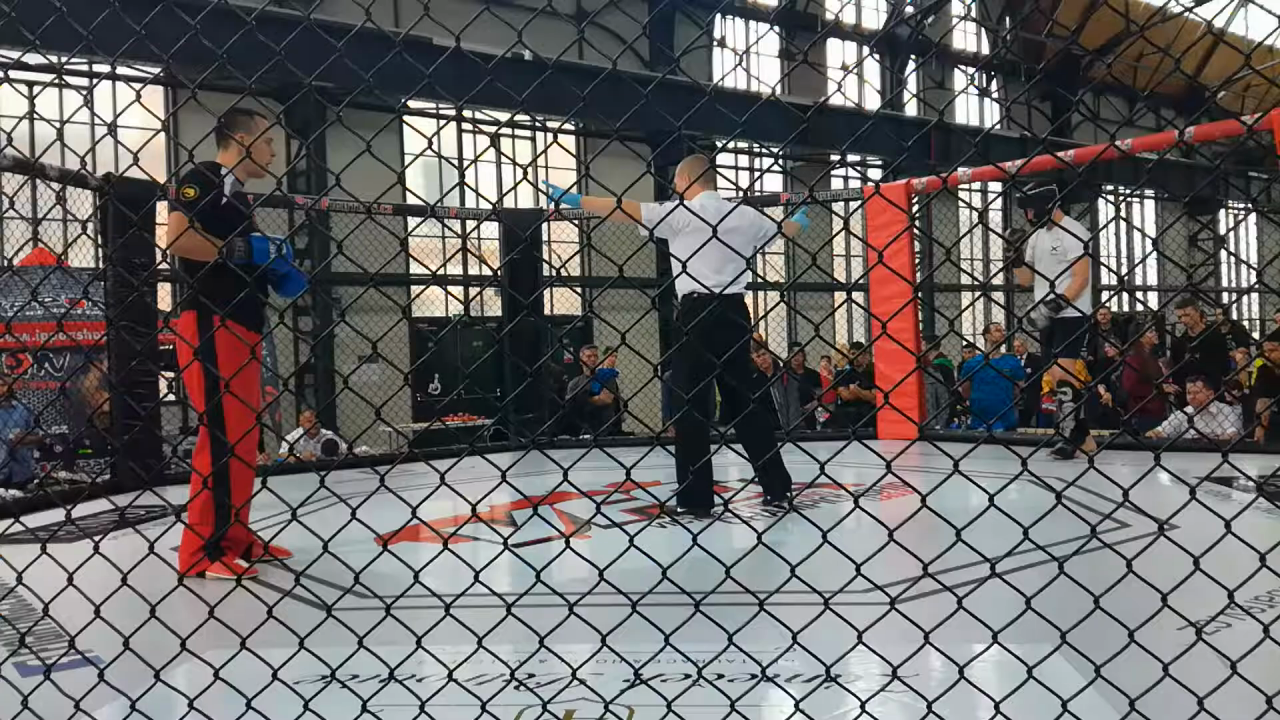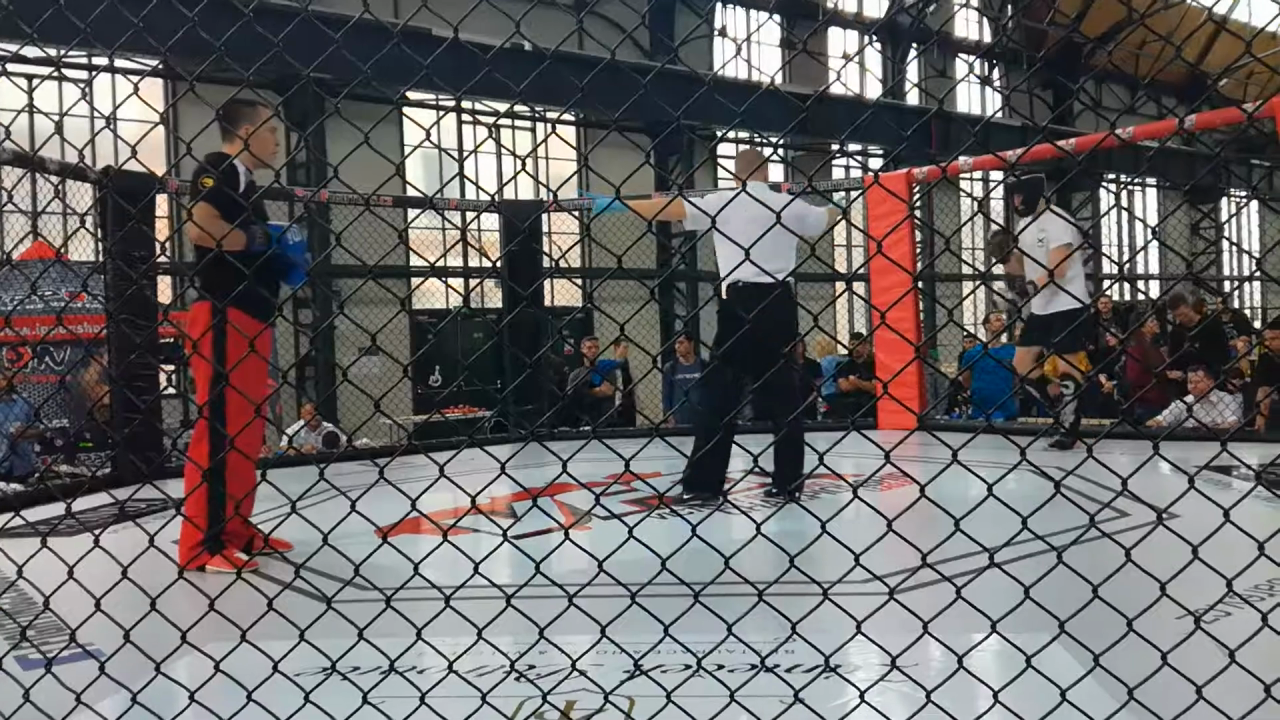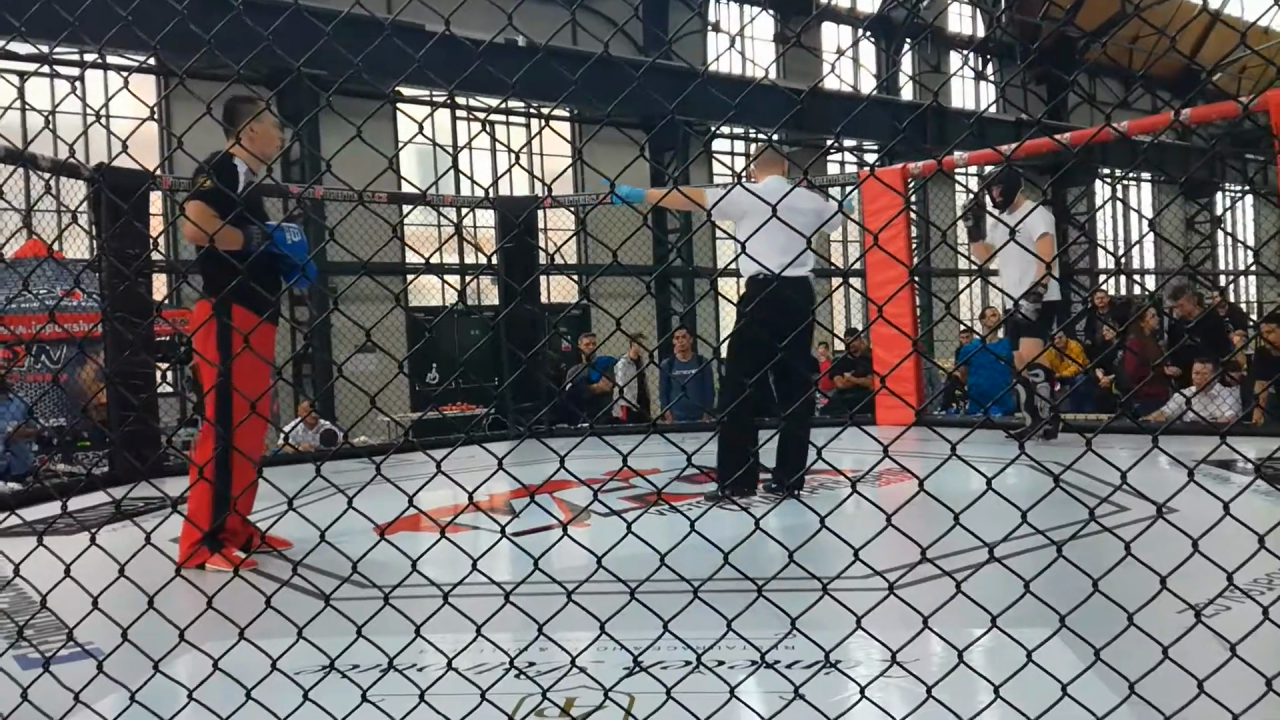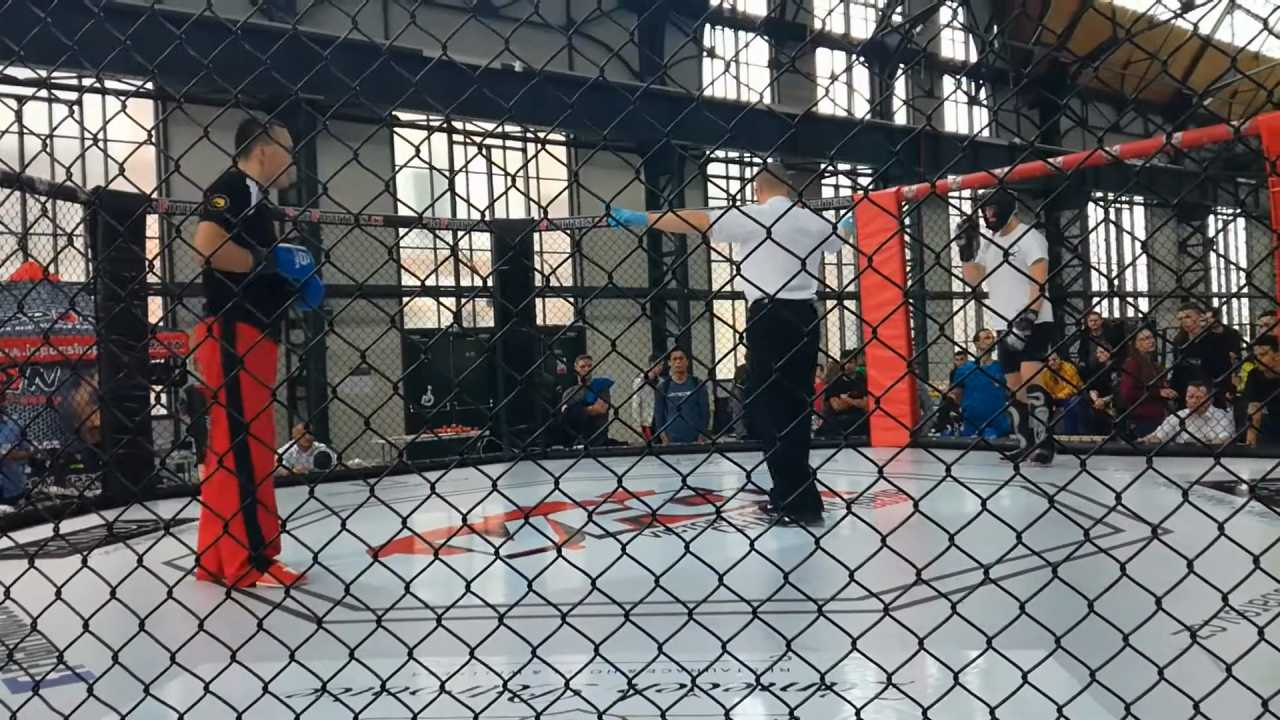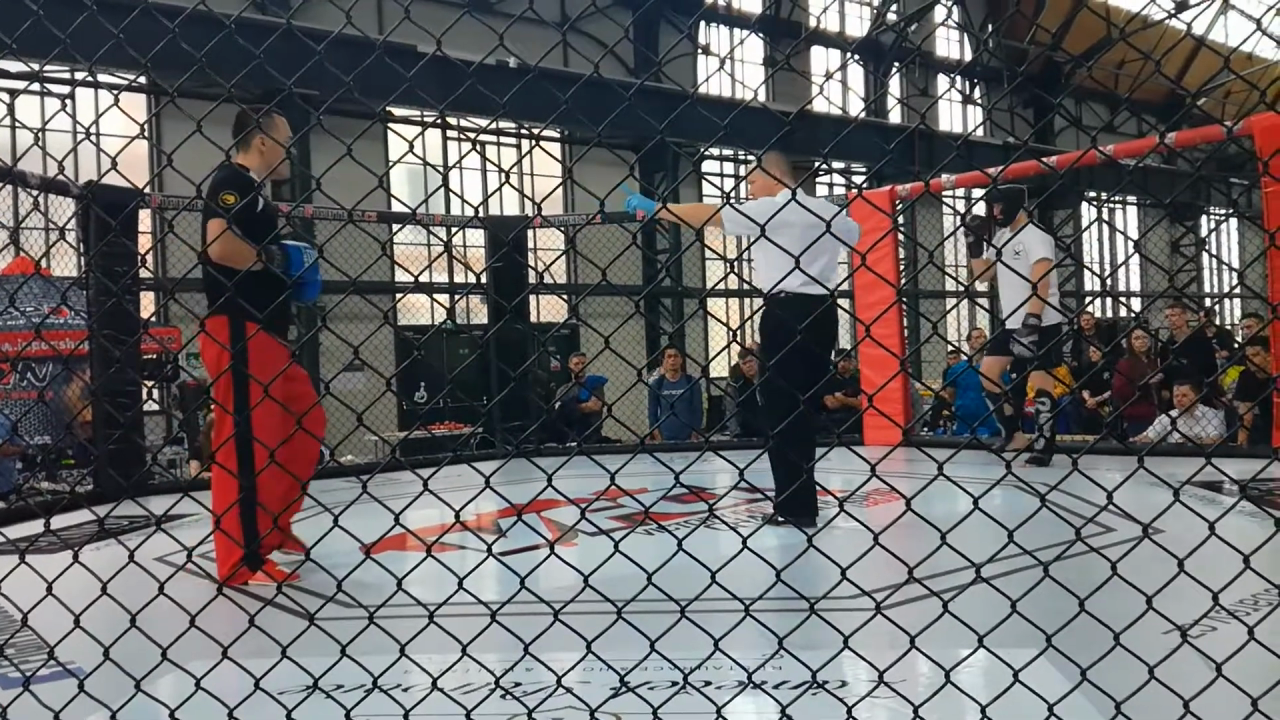
dt=0.5s
person 1, frame 1
left shoulder: (237, 195)
right shoulder: (206, 178)
right elbow: (177, 237)
left wrist: (277, 271)
right wrist: (244, 249)
left hip: (241, 329)
right hip: (213, 327)
left knee: (243, 434)
right knee: (222, 434)
left ankle: (233, 535)
right ankle: (202, 549)
person 1, frame 2
left shoulder: (243, 182)
right shoulder: (219, 168)
right elbow: (199, 227)
left wrist: (281, 261)
right wrist: (263, 238)
left hip: (248, 320)
right hip: (223, 318)
left knee: (247, 428)
right knee: (221, 426)
left ankle: (236, 528)
right ankle: (202, 541)
person 1, frame 3
left shoulder: (246, 181)
right shoulder: (222, 167)
right elbow: (196, 226)
left wrist: (286, 261)
right wrist: (261, 238)
left hip: (253, 317)
right hip: (227, 316)
left knee: (249, 424)
right knee: (229, 424)
left ankle: (233, 528)
right ankle: (203, 540)
person 1, frame 4
left shoulder: (254, 200)
right shoulder: (233, 186)
right elbow: (206, 247)
left wrist: (294, 284)
right wrist: (268, 260)
left hip: (252, 337)
right hip: (233, 335)
left knee: (231, 447)
right knee: (246, 445)
left ankle: (219, 557)
right ankle: (250, 560)
person 1, frame 5
left shoulder: (253, 191)
right shoulder: (232, 182)
right elbow: (221, 246)
left wrist: (293, 274)
right wrist: (279, 258)
left hip: (267, 333)
right hip: (239, 334)
left knee: (304, 423)
right knee: (245, 441)
left ankle: (270, 525)
right ankle: (241, 557)
person 2, frame 1
left shoulder: (684, 214)
right shoulder: (745, 215)
left elbow: (627, 211)
right elbow: (786, 229)
left wrist: (575, 200)
right wrist: (800, 219)
left hip: (700, 313)
right hip: (735, 312)
left knee: (692, 406)
right knee: (746, 402)
left ankle: (695, 498)
right ankle: (778, 488)
person 2, frame 2
left shoulder: (722, 204)
right shoulder: (790, 205)
left elbow: (671, 209)
right elbow: (826, 218)
left wrist: (618, 205)
right wrist: (836, 207)
left hip: (742, 302)
right hip: (780, 302)
left knee: (722, 393)
right knee: (784, 394)
left ankle: (704, 483)
right ankle: (789, 481)
person 2, frame 3
left shoulder: (746, 196)
right shoulder: (811, 201)
left elbow: (692, 199)
right elbow: (839, 216)
left wrist: (639, 194)
right wrist: (845, 204)
left hip: (763, 295)
right hip: (800, 295)
left knee: (741, 385)
right knee: (796, 386)
left ankle: (736, 478)
right ankle: (789, 476)
person 2, frame 4
left shoulder: (750, 217)
right shoulder: (813, 221)
left elbow: (695, 222)
right elbow: (839, 238)
left wrist: (640, 218)
left hip: (769, 318)
right hip: (804, 317)
left knee: (768, 411)
right knee: (796, 408)
left ankle: (800, 502)
right ankle: (787, 497)
person 2, frame 5
left shoulder: (769, 211)
right shoulder: (827, 211)
left elbow: (709, 215)
right elbow: (854, 234)
left wrist: (654, 209)
left hip: (787, 313)
right hip: (822, 312)
left knee: (783, 409)
right knee: (808, 406)
left ankle: (795, 506)
right ankle: (800, 496)
person 3, frame 1
left shoulder: (1072, 232)
right shoulder: (1036, 236)
left elbow: (1081, 280)
right elbow: (1026, 280)
left wrist: (1055, 304)
right wrist: (1017, 259)
left hip: (1071, 315)
right hip: (1049, 318)
left knee: (1063, 374)
right knee: (1060, 378)
left ankle: (1070, 438)
right ankle: (1082, 436)
person 3, frame 2
left shoulder: (1058, 221)
right shoulder: (1024, 225)
left elbow: (1056, 269)
right elbow: (1017, 267)
left wrist: (1025, 291)
right wrist: (1003, 254)
left hip: (1068, 306)
right hip: (1039, 309)
left knee: (1066, 367)
right knee: (1022, 364)
left ankle: (1069, 428)
right ankle: (1063, 411)
person 3, frame 3
left shoulder: (1036, 213)
right shoulder: (998, 220)
left elbow: (1047, 258)
right elbow: (983, 258)
left wrist: (1035, 295)
right wrist: (974, 226)
left hip: (1040, 300)
right hip: (1014, 303)
left knee: (1032, 356)
right knee: (1020, 362)
left ankle: (1048, 417)
right ankle: (1032, 422)
person 3, frame 4
left shoulder: (1029, 237)
right shoulder: (989, 242)
left elbow: (1039, 284)
right elbow: (973, 279)
left wrist: (1026, 320)
right wrist: (965, 245)
left hip: (1034, 323)
right hip: (1005, 325)
left knee: (1031, 378)
right knee: (1014, 384)
left ankle: (1044, 443)
right ankle: (1027, 444)
person 3, frame 5
left shoulder: (1035, 235)
right shoulder: (1000, 236)
left elbow: (1042, 283)
right elbow: (982, 274)
left wrist: (1031, 324)
right wrist: (974, 242)
left hip: (1041, 323)
right hip: (1011, 323)
left knee: (1039, 381)
right knee: (988, 370)
left ankle: (1043, 446)
right ankle: (1011, 432)
